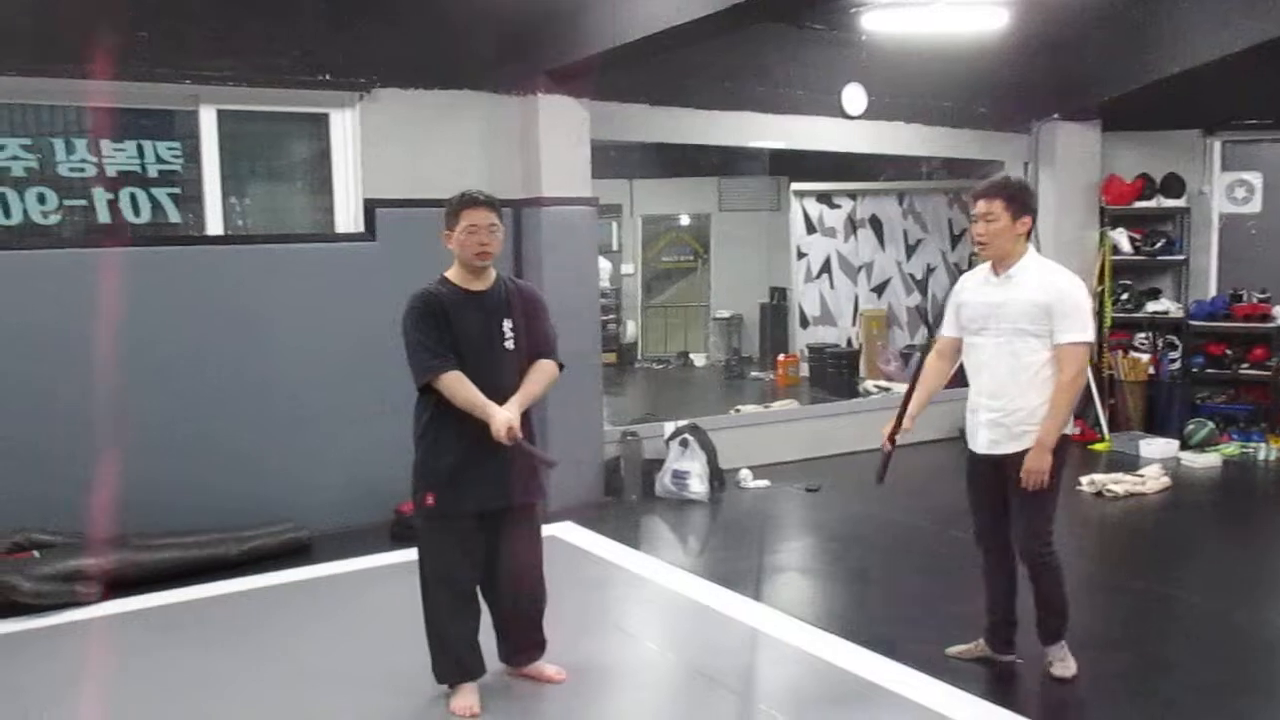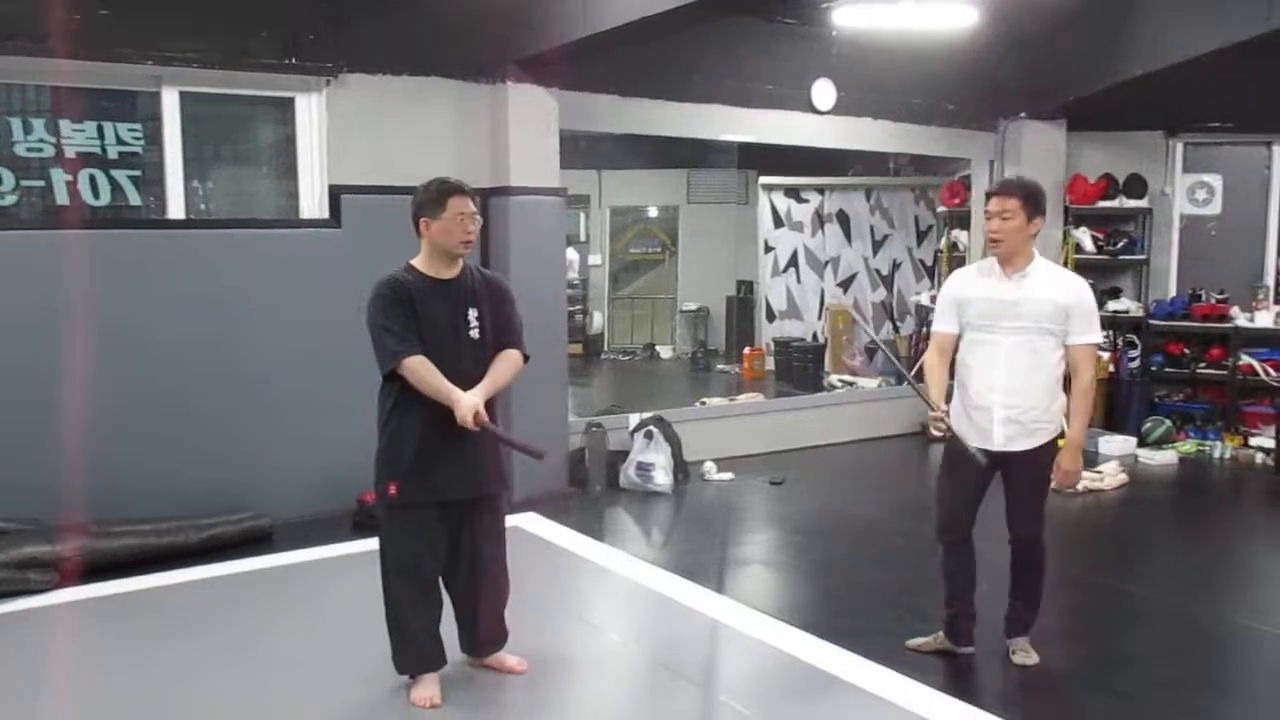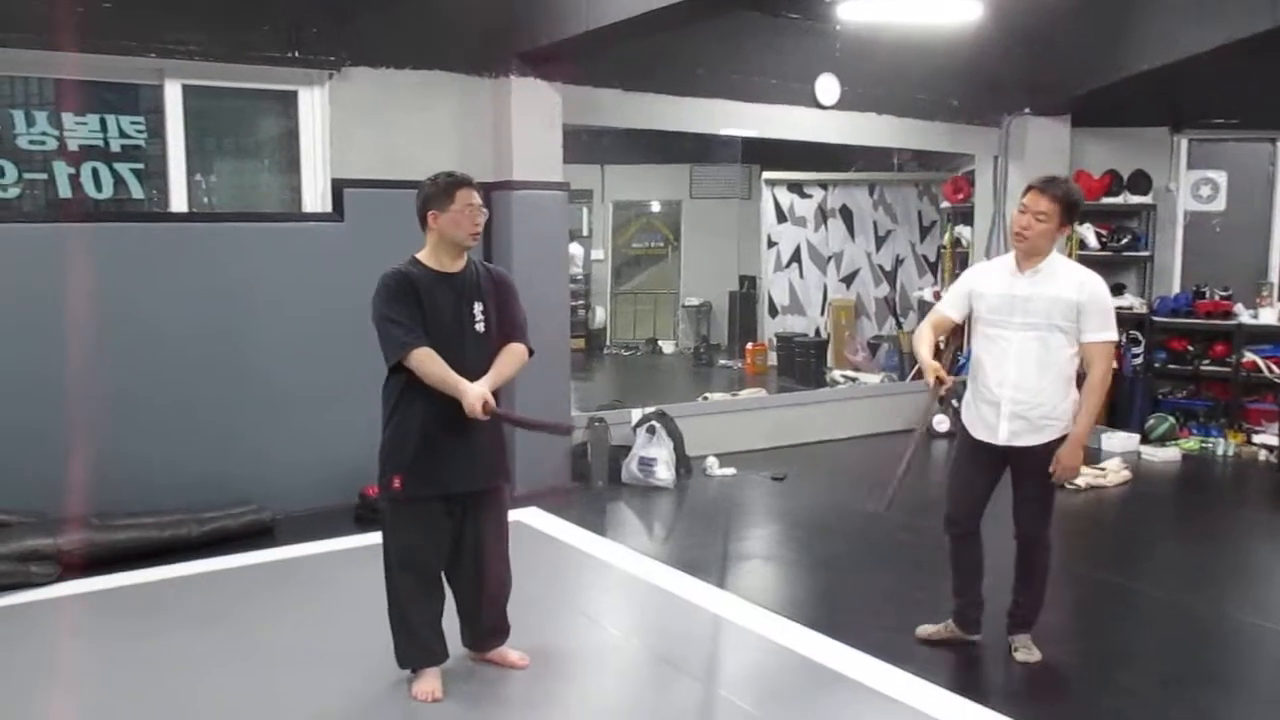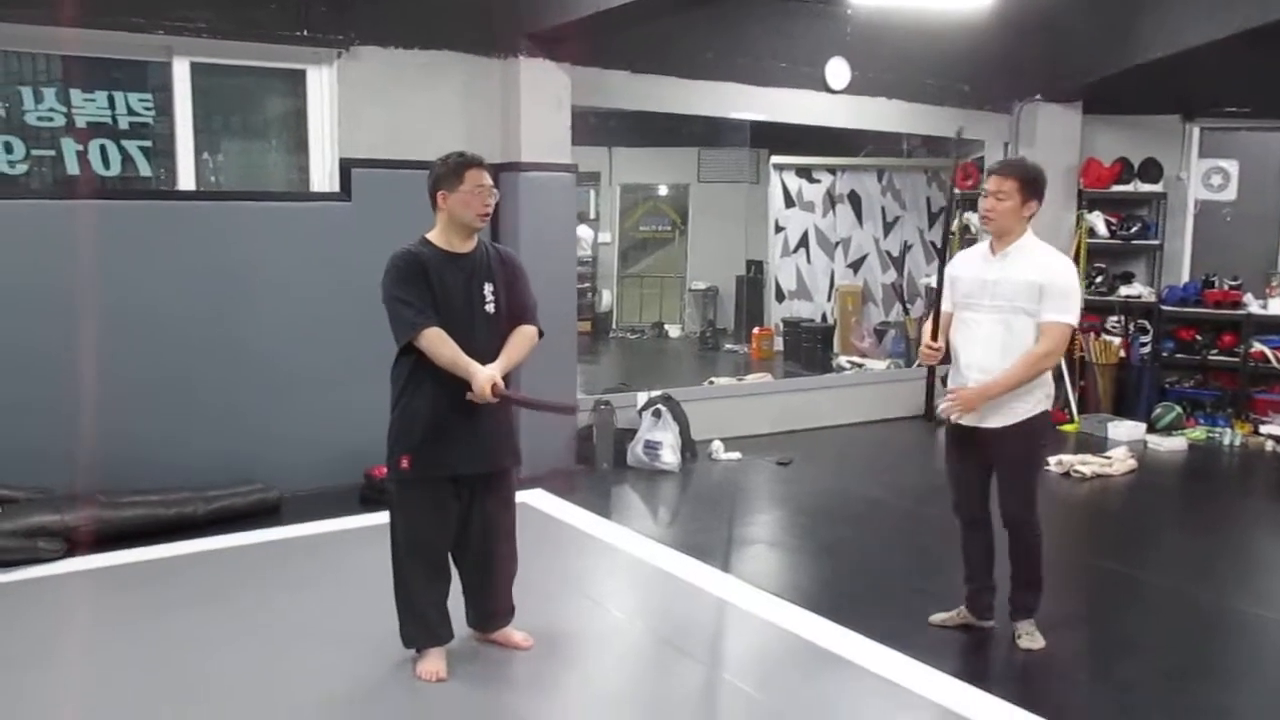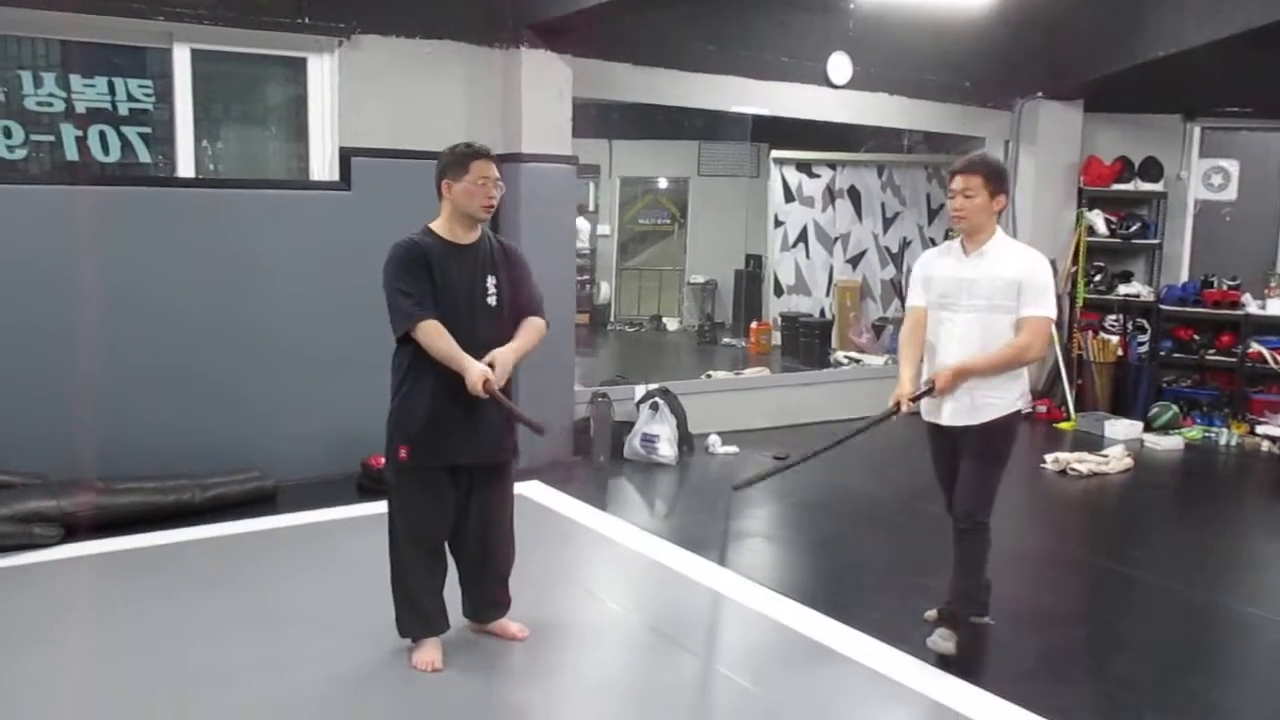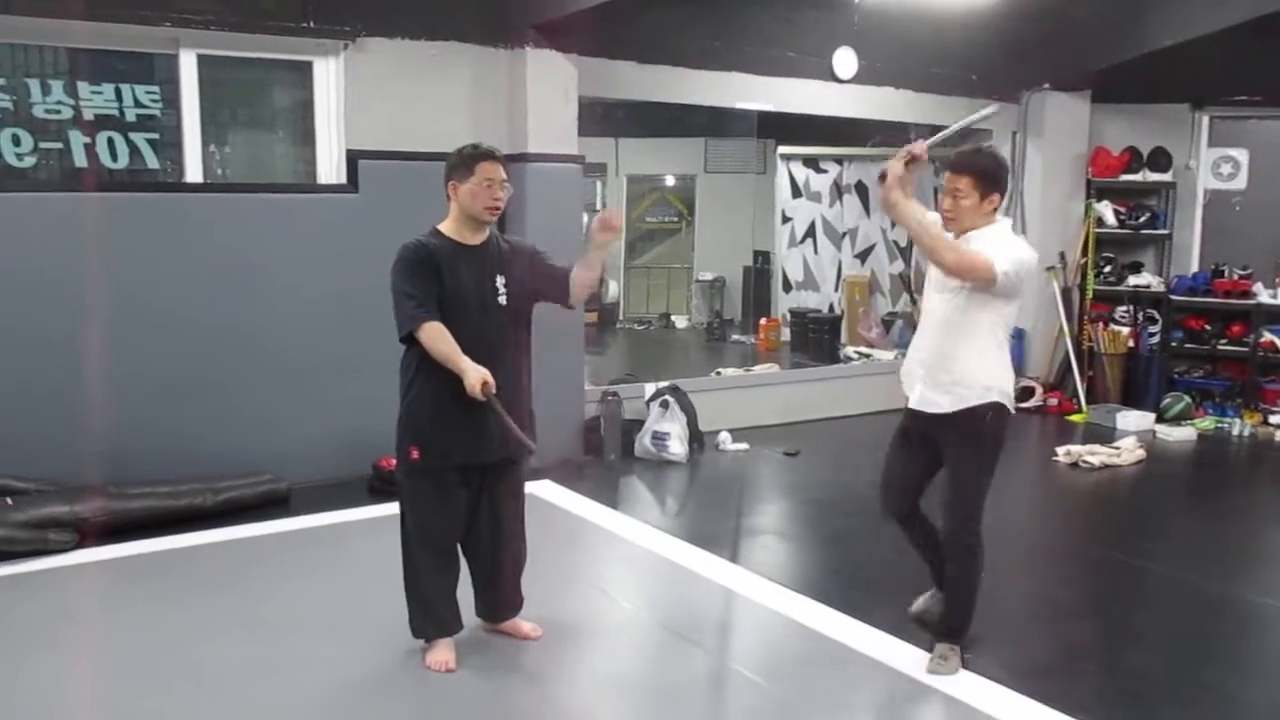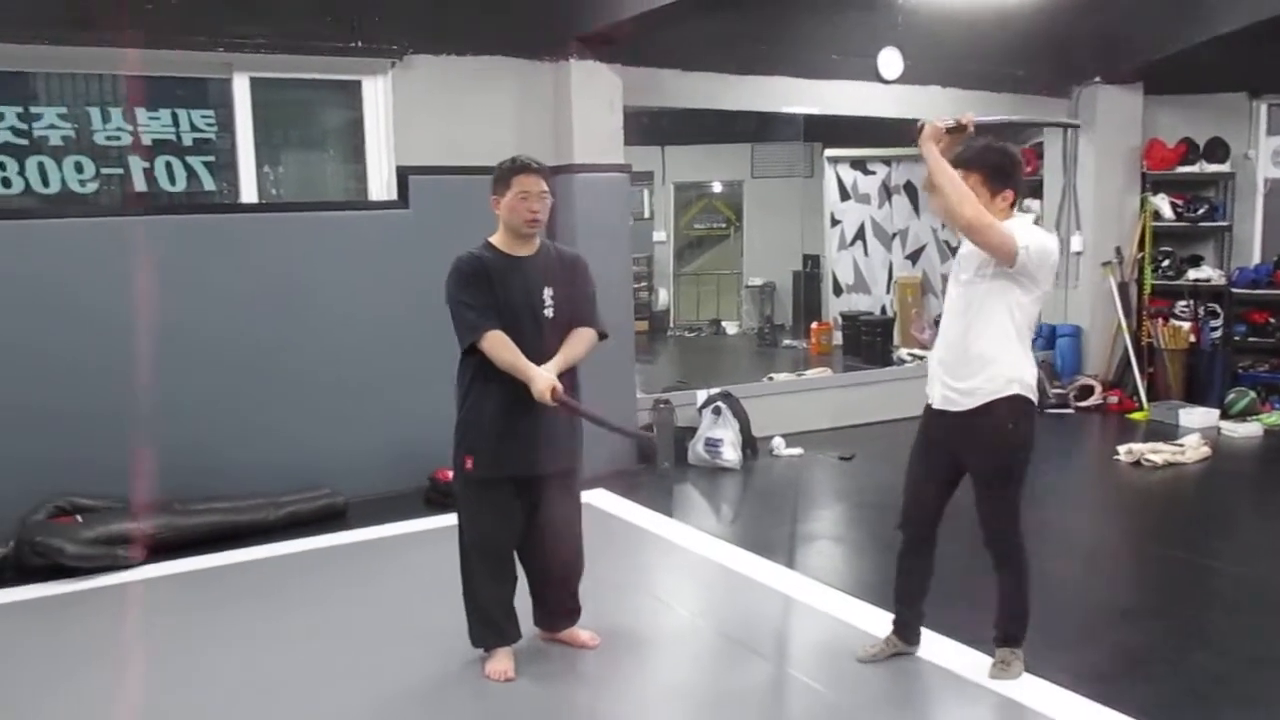
dt=0.5s
person 1, frame 1
left shoulder: (524, 299)
right shoulder: (427, 305)
left elbow: (547, 361)
right elbow: (441, 373)
left wrist: (515, 406)
right wrist: (490, 412)
left hip: (513, 456)
right hip: (448, 462)
left knee: (521, 566)
right knee: (450, 576)
left ankle: (524, 654)
right ankle: (462, 676)
person 1, frame 2
left shoulder: (491, 288)
right shoulder: (392, 292)
left elbow: (512, 351)
right elbow: (407, 360)
left wrist: (480, 395)
right wrist: (456, 399)
left hip: (477, 447)
right hip: (412, 451)
left knee: (483, 558)
right knee: (412, 566)
left ankle: (485, 645)
right ankle: (423, 667)
person 1, frame 3
left shoulder: (495, 282)
right shoulder: (398, 285)
left elbow: (517, 345)
right elbow: (414, 352)
left wrist: (485, 383)
right wrist: (462, 388)
left hip: (481, 440)
right hip: (416, 445)
left knee: (486, 552)
right knee: (415, 559)
left ankle: (487, 639)
right ankle: (425, 661)
person 1, frame 4
left shoulder: (504, 264)
right shoulder: (408, 265)
left elbow: (527, 327)
right elbow: (425, 333)
left wrist: (497, 368)
right wrist: (473, 370)
left hip: (489, 422)
right hip: (425, 426)
left knee: (492, 533)
right knee: (423, 539)
left ankle: (491, 620)
right ankle: (429, 640)
person 1, frame 5
left shoulder: (507, 256)
right shoulder: (410, 255)
left elbow: (535, 319)
right elbow: (421, 324)
left wrist: (510, 353)
right wrist: (466, 365)
left hip: (489, 416)
right hip: (425, 417)
left knee: (490, 525)
right knee: (420, 530)
left ankle: (487, 611)
right ankle: (425, 630)
person 1, frame 6
left shoulder: (516, 255)
right shoulder: (418, 255)
left elbow: (572, 287)
right elbow: (424, 323)
left wrist: (599, 245)
right wrist: (463, 367)
left hip: (503, 417)
right hip: (434, 420)
left knee: (502, 525)
right knee: (431, 530)
left ankle: (499, 609)
right ankle: (436, 631)
person 1, frame 7
left shoulder: (570, 266)
right shoulder: (471, 269)
left elbow: (587, 329)
right elbow: (486, 335)
left wrist: (554, 367)
right wrist: (531, 374)
left hip: (555, 423)
right hip: (490, 427)
left knee: (559, 532)
right knee: (489, 540)
left ankle: (557, 619)
right ankle: (497, 640)
person 2, frame 1
left shoulder: (1060, 286)
right shoulder: (967, 286)
left elbow: (1073, 371)
right elbow: (942, 356)
left wrist: (1044, 445)
right wrist: (907, 416)
left hip: (1036, 442)
right hip: (981, 441)
left knee: (1032, 544)
right knee: (992, 543)
left ankle: (1055, 641)
right ankle: (998, 639)
person 2, frame 2
left shoulder: (1069, 289)
right shoulder: (961, 283)
left elbow: (1083, 373)
right elbow: (937, 350)
left wrist: (1074, 444)
right wrist: (936, 400)
left hip: (1033, 439)
right hip: (969, 434)
left knee: (1027, 539)
right knee: (952, 530)
left ankle: (1018, 634)
right ankle: (957, 632)
person 2, frame 3
left shoulder: (1086, 286)
right shoulder: (980, 276)
left elbow: (1099, 369)
right elbow: (930, 325)
left wrist: (1077, 440)
right wrist: (928, 359)
left hip: (1043, 436)
right hip: (979, 427)
left knee: (1032, 535)
right knee: (959, 522)
left ankle: (1020, 630)
right ankle: (965, 620)
person 2, frame 4
left shoulder: (1053, 268)
right shoulder: (962, 262)
left elbow: (1048, 351)
right elbow: (945, 324)
left wrist: (983, 393)
right wrist: (934, 345)
left hip: (1019, 417)
right hip: (963, 414)
left knee: (1019, 518)
right knee: (969, 513)
left ankle: (1025, 615)
right ankle: (978, 606)
person 2, frame 5
left shoulder: (1027, 265)
right shoulder: (931, 262)
left elbow: (1033, 345)
right elbow: (914, 327)
left wrist: (961, 370)
right wrist: (908, 378)
left hip: (992, 413)
right hip: (941, 411)
left knee: (971, 516)
right knee: (960, 514)
left ankle: (953, 622)
right ankle: (975, 603)
person 2, frame 6
left shoulder: (1013, 254)
right shoulder: (946, 233)
left elbow: (954, 263)
right elbow: (902, 207)
left wrist: (901, 196)
right wrist: (898, 174)
left hip: (975, 408)
right hip: (923, 400)
left knee: (962, 525)
right knee: (897, 500)
left ankle: (950, 638)
right ankle: (947, 585)
person 2, frame 7
left shoulder: (1035, 246)
right shoulder: (974, 237)
left elbow: (969, 216)
right elbow: (936, 196)
left wrist: (931, 150)
right wrist: (945, 150)
left hip: (998, 408)
right hip: (945, 404)
left knee: (1001, 536)
right knee: (916, 523)
left ankle: (1010, 645)
right ankle: (905, 632)
